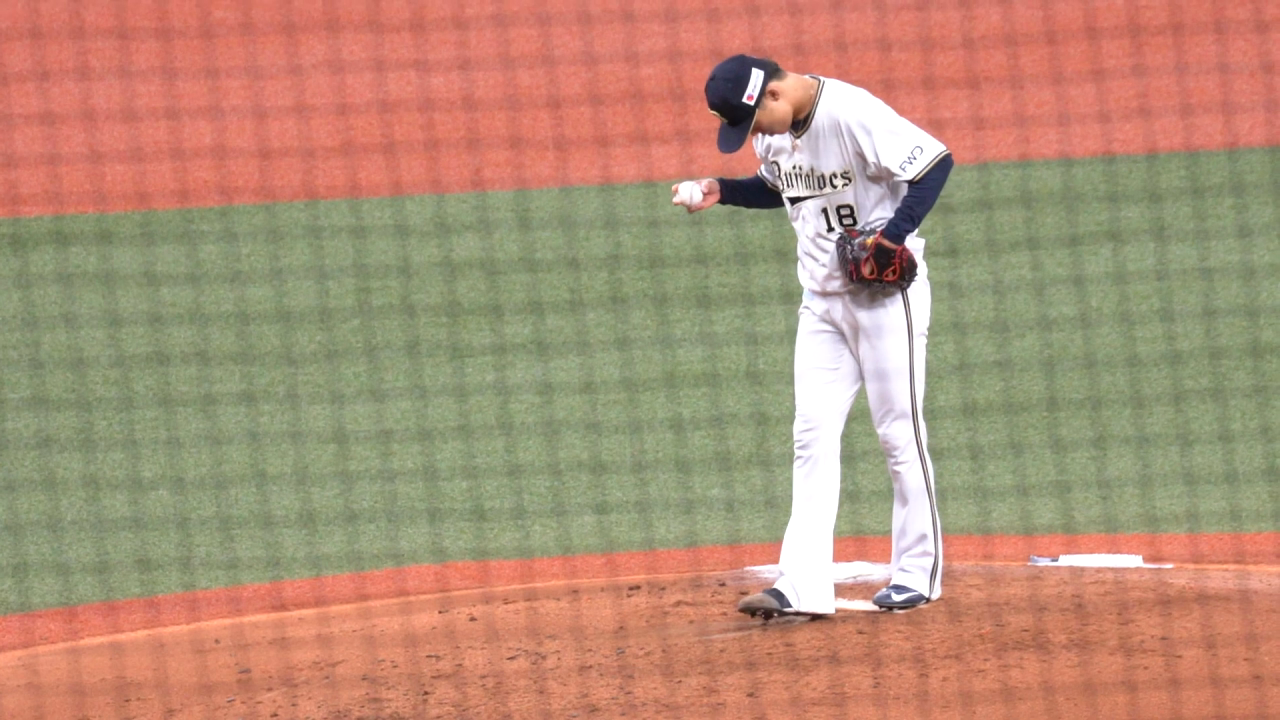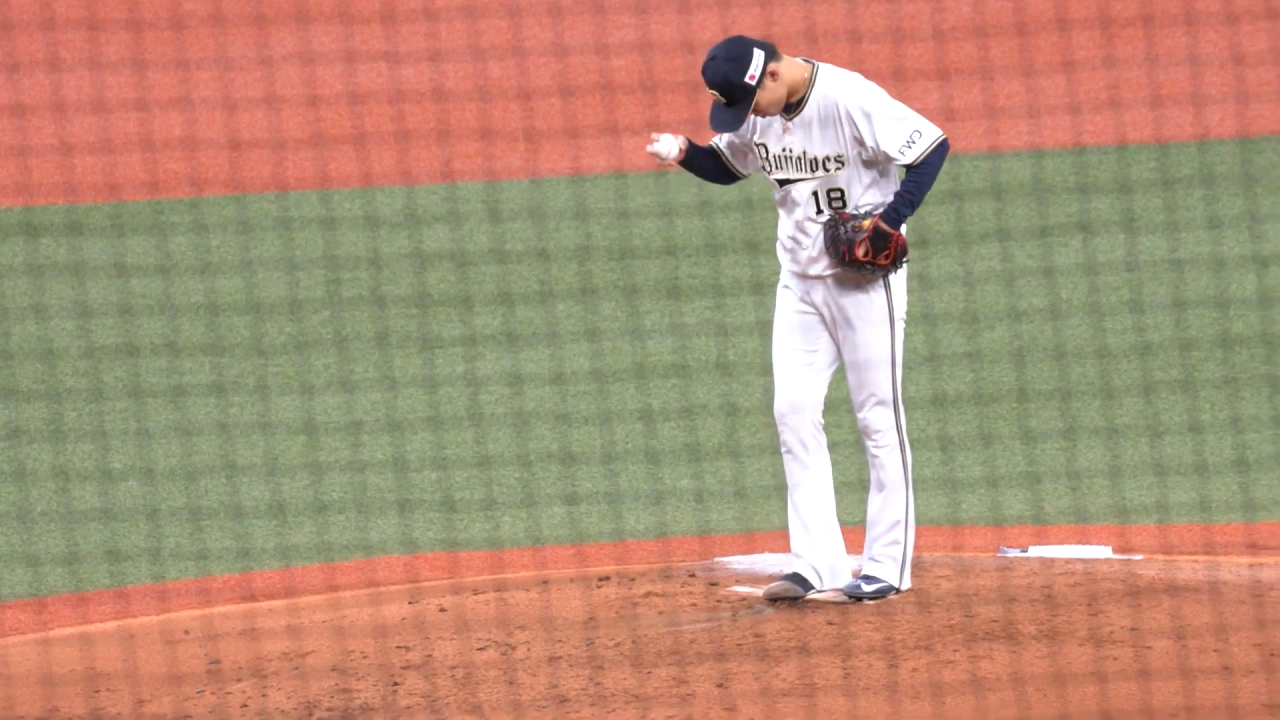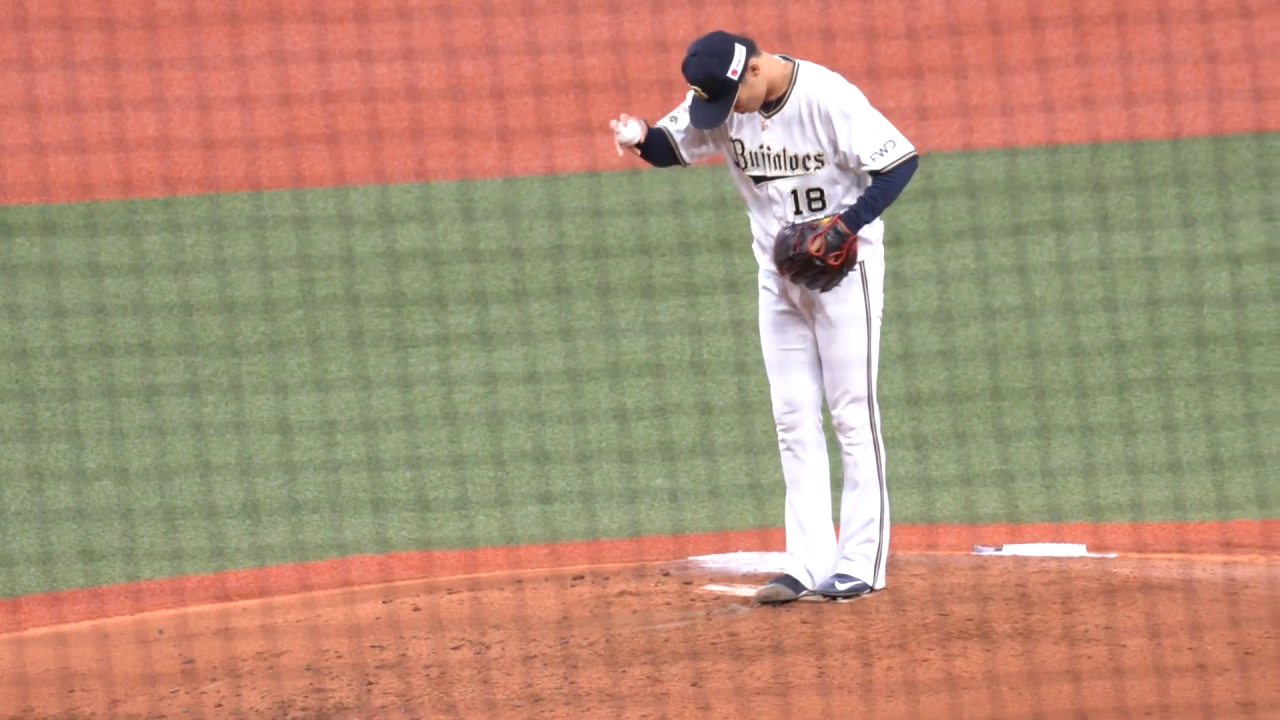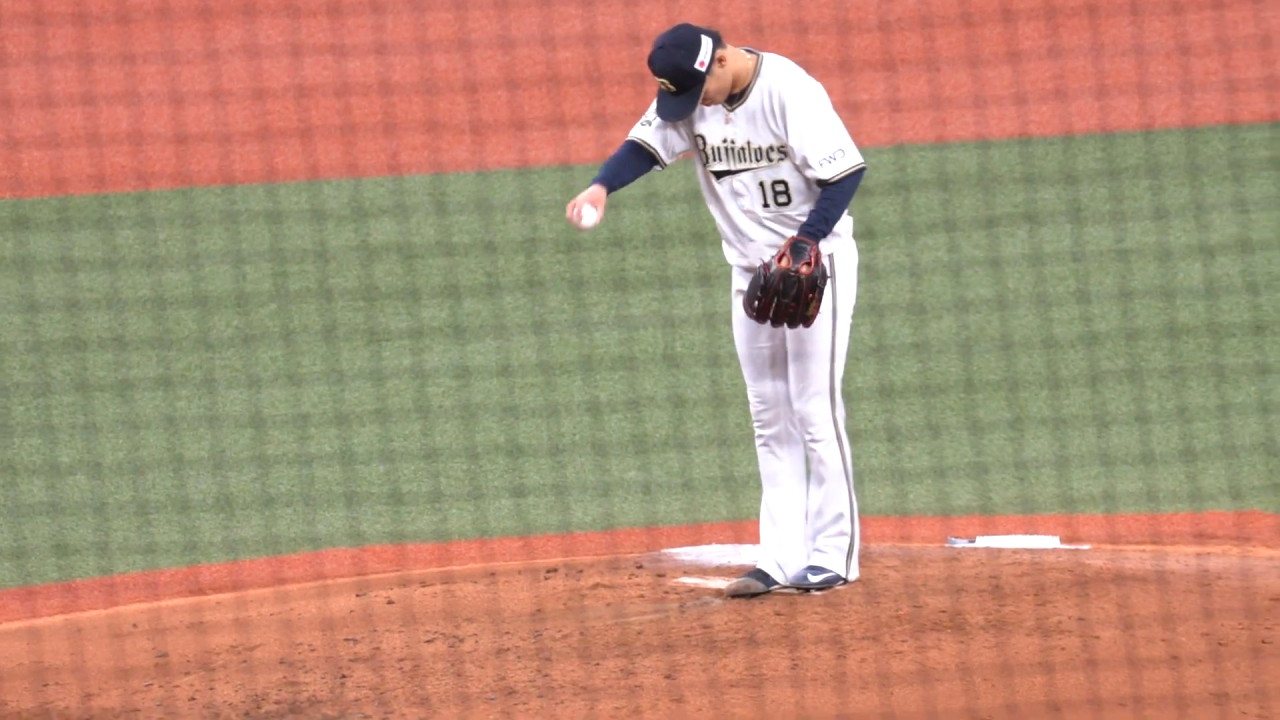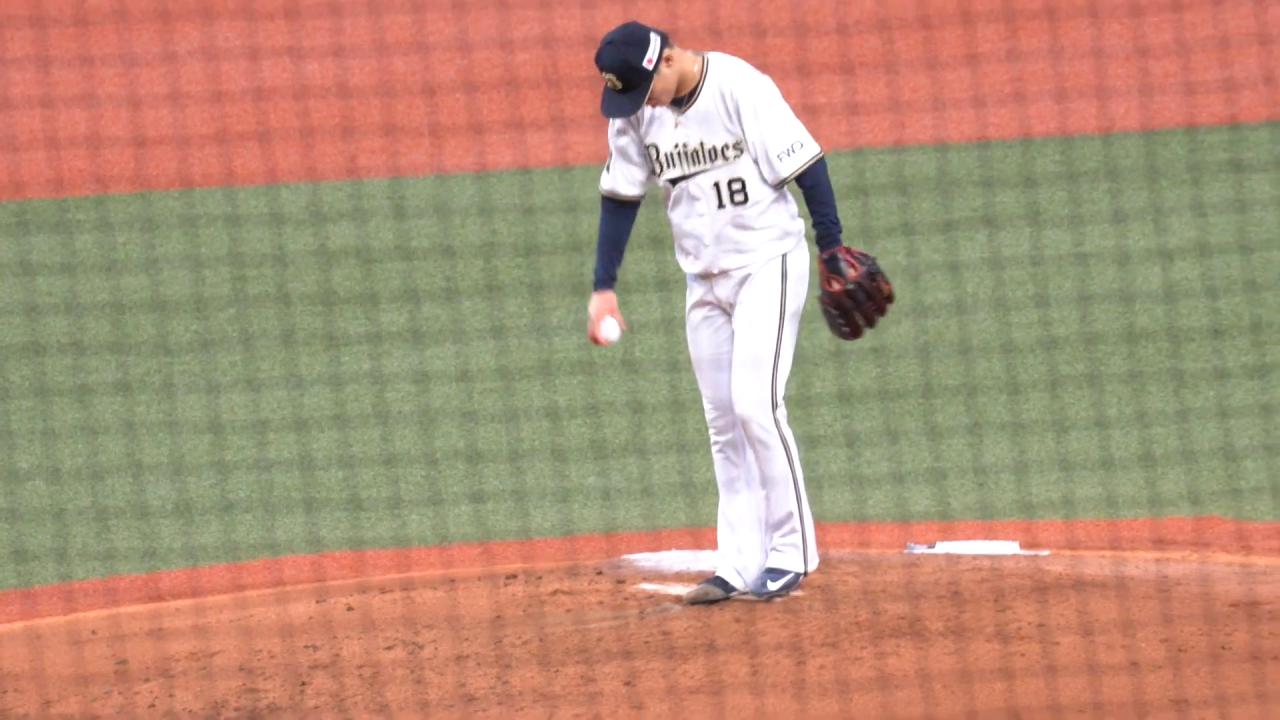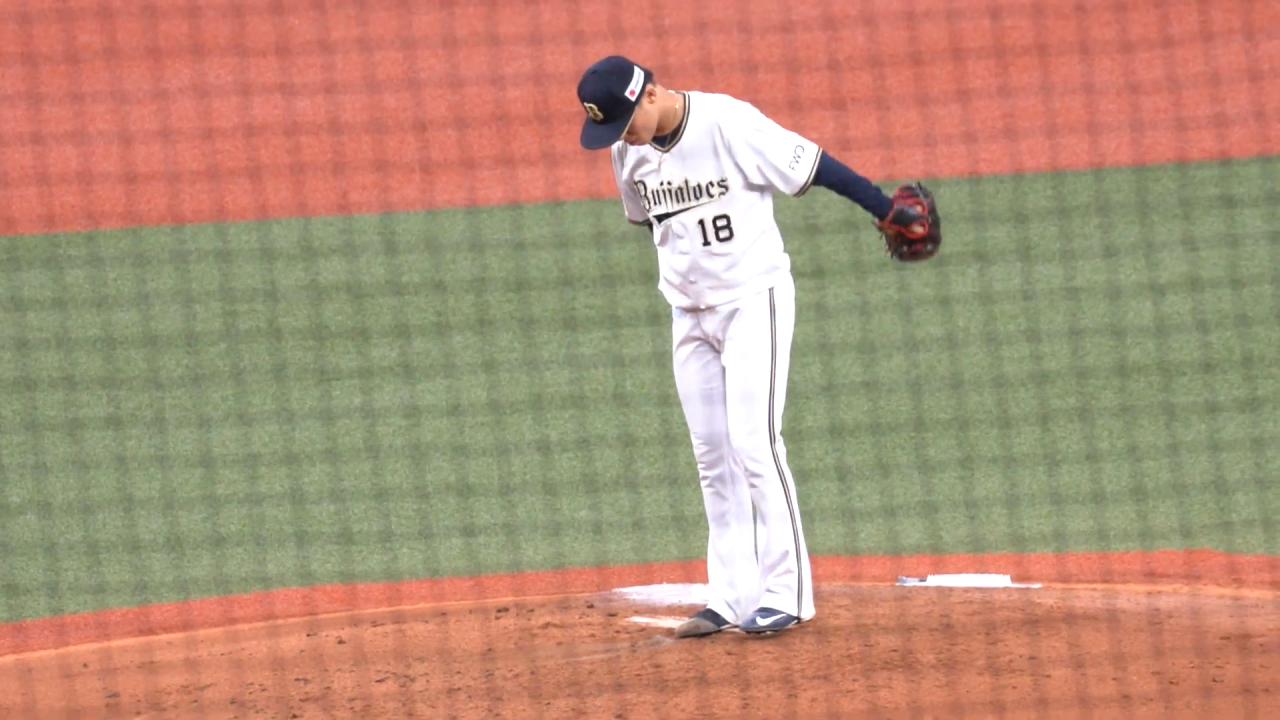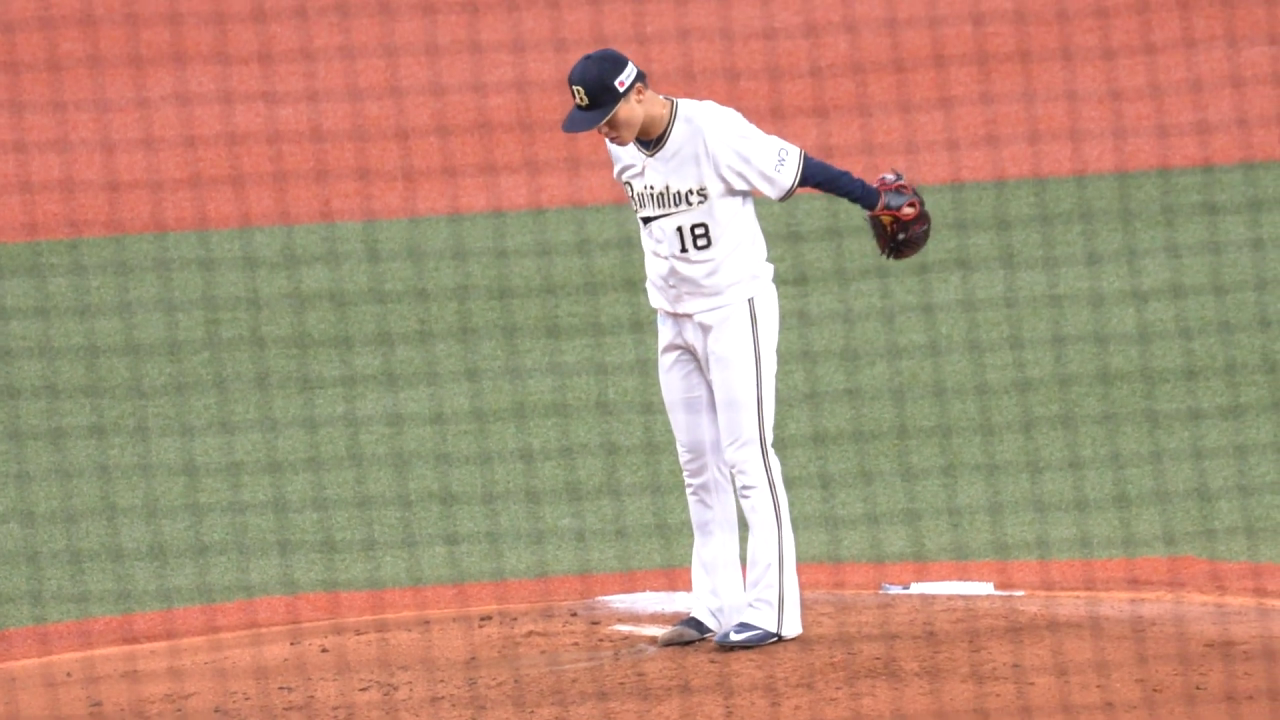
dt=0.7s
person 1, frame 1
left shoulder: (851, 113)
right shoulder: (773, 129)
left elbow: (937, 160)
left wrist: (894, 235)
right wrist: (722, 191)
left hip: (885, 291)
right hip: (822, 298)
left knee: (898, 431)
right knee: (813, 435)
left ankle: (918, 572)
right ankle: (801, 585)
person 1, frame 2
left shoulder: (849, 97)
right shoulder: (752, 108)
left elbow: (933, 145)
right elbow: (728, 166)
left wrist: (891, 220)
right wrist: (685, 153)
left hip: (866, 278)
right hip: (800, 281)
left knee: (878, 417)
right knee: (794, 413)
left ankle: (887, 565)
right ankle: (817, 563)
person 1, frame 3
left shoulder: (828, 97)
right shoulder: (720, 99)
left elbow: (902, 160)
right elbow: (672, 148)
left wrist: (850, 223)
right wrist: (640, 135)
left hip: (844, 272)
right hip: (778, 277)
left knee: (852, 415)
right knee: (793, 418)
left ankle: (862, 563)
right ankle: (809, 563)
person 1, frame 4
left shoulder: (791, 90)
right shoulder: (686, 95)
left elbow: (847, 171)
right elbow: (646, 147)
left wrist: (804, 243)
right wrist: (600, 189)
left hip: (816, 261)
right hip: (750, 271)
left knee: (814, 409)
right knee: (769, 415)
left ankle: (833, 555)
right ankle: (782, 558)
person 1, frame 5
left shoulder: (744, 89)
right shoulder: (634, 112)
left elbow: (805, 165)
right elbow: (620, 197)
left wrist: (834, 250)
right wrist: (604, 286)
left hip: (769, 267)
right hip: (704, 279)
left knee: (754, 408)
right knee: (723, 422)
left ankle: (790, 551)
right ankle: (740, 565)
person 1, frame 6
left shoulder: (730, 122)
right shoulder: (627, 148)
left elbow: (816, 165)
left wrist: (885, 208)
left hip: (753, 300)
right hip: (689, 311)
left knee: (754, 444)
right knee: (712, 455)
left ankle: (785, 595)
right ankle: (732, 598)
person 1, frame 7
left shoulder: (715, 131)
right shoulder: (621, 148)
left elbow: (801, 168)
left wrist: (874, 199)
left hip: (736, 310)
right hip: (673, 319)
left knee: (748, 457)
right knee: (699, 465)
left ankle: (770, 610)
right ankle: (715, 605)
